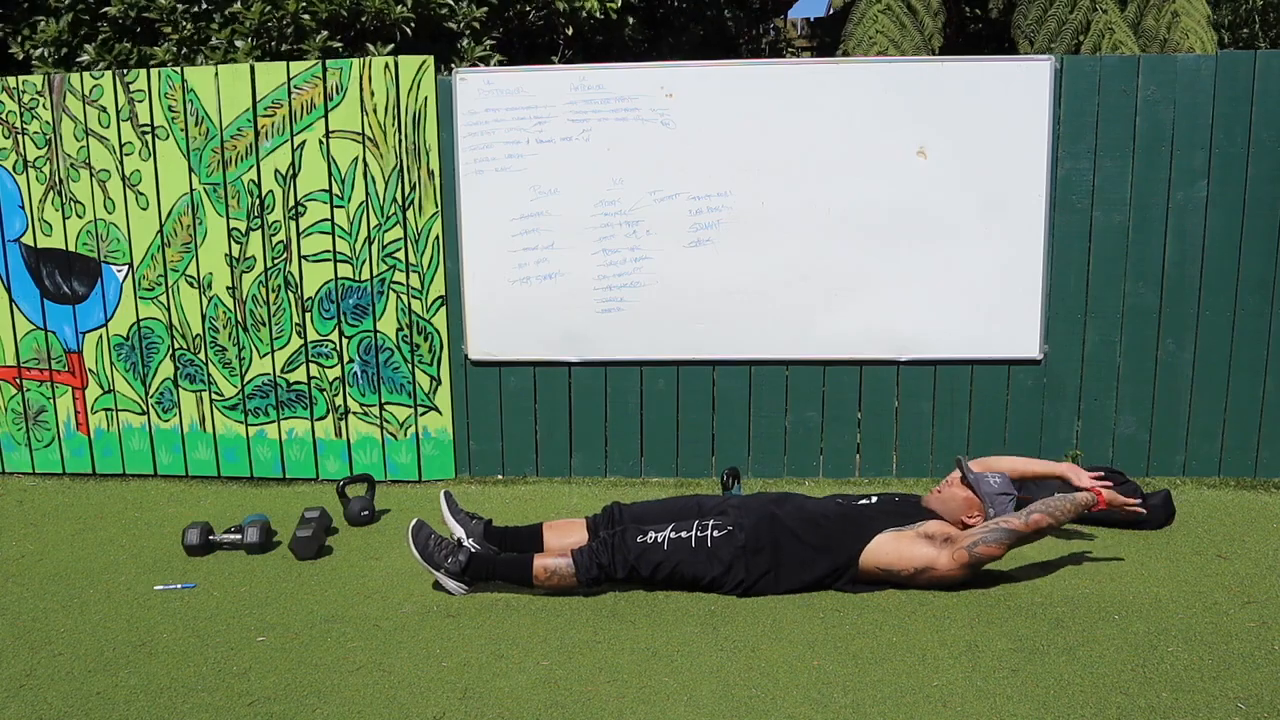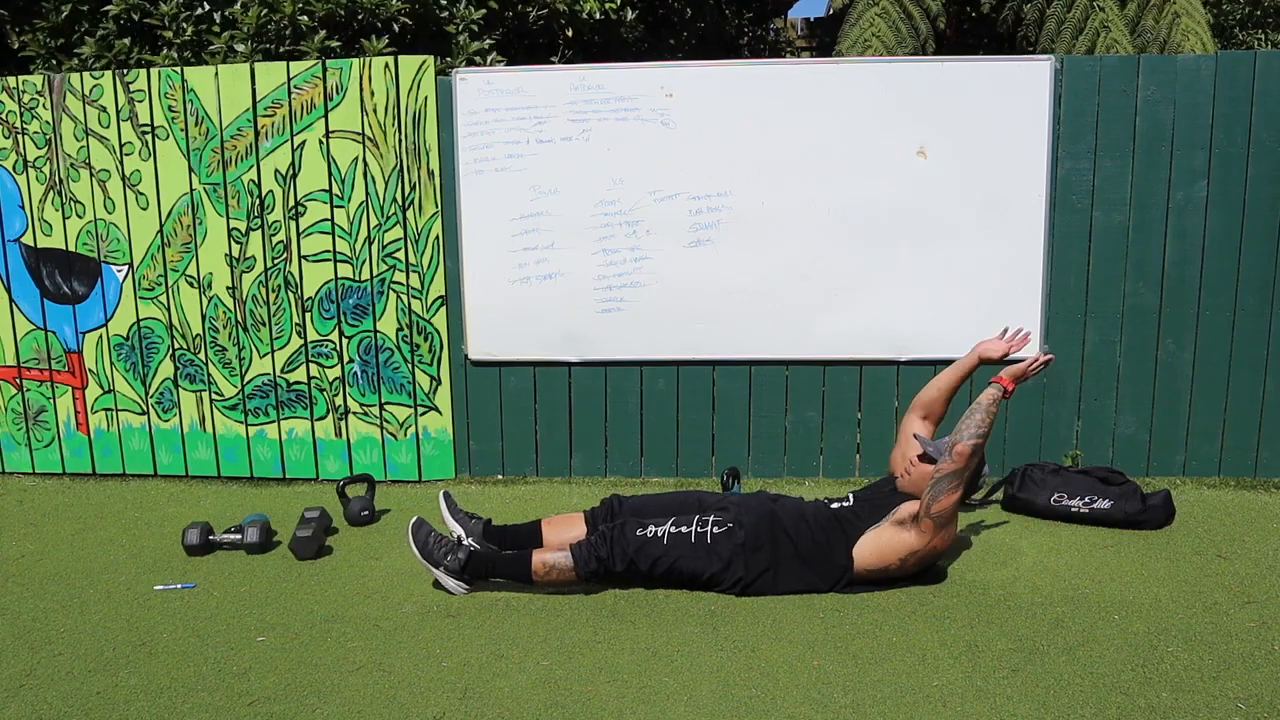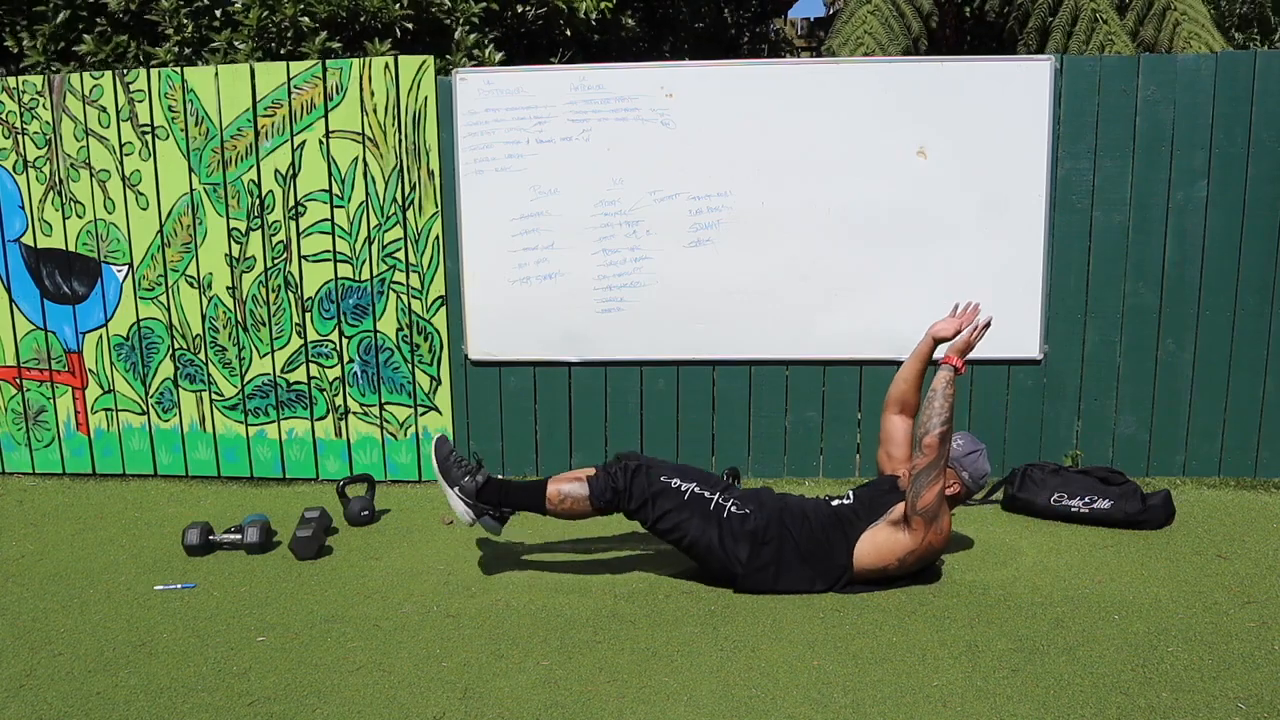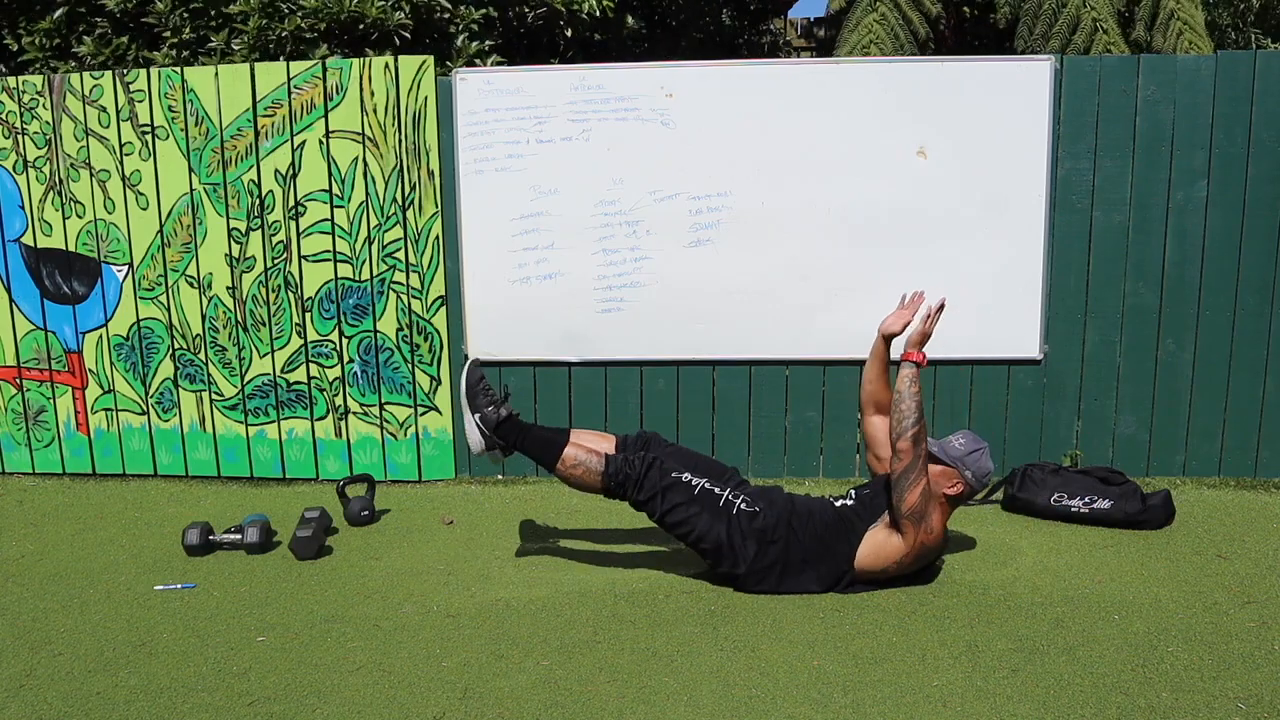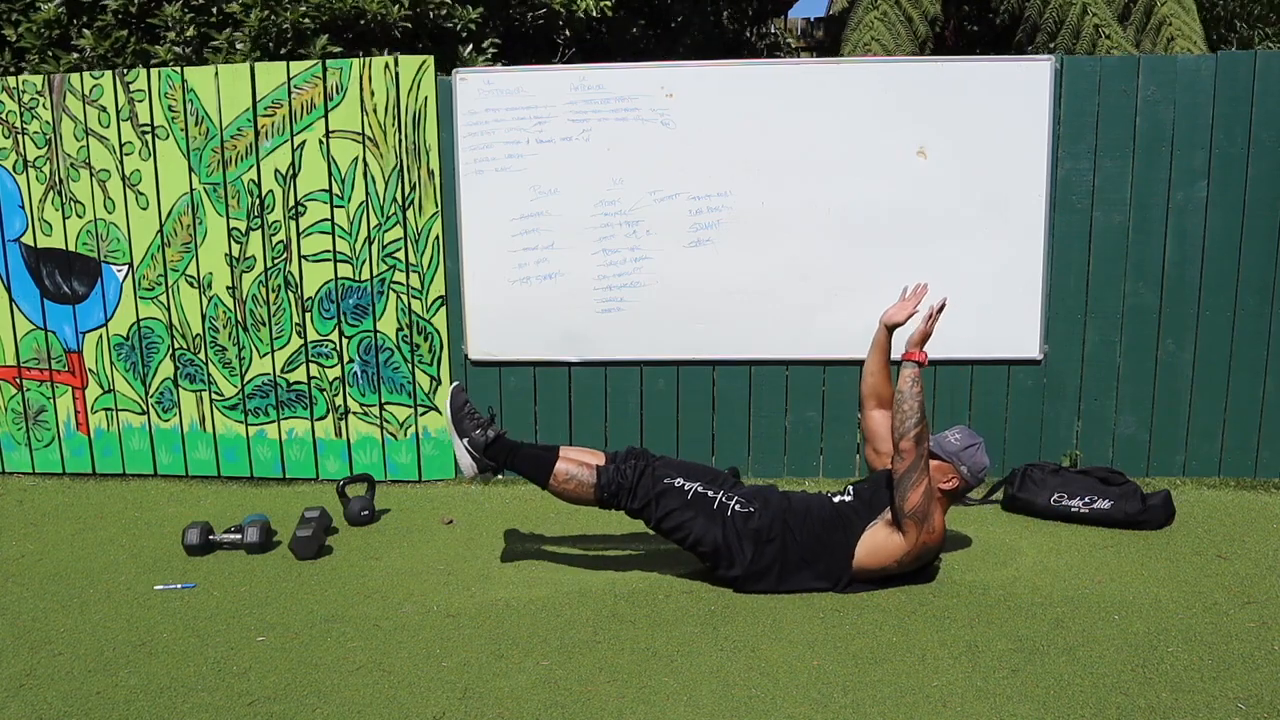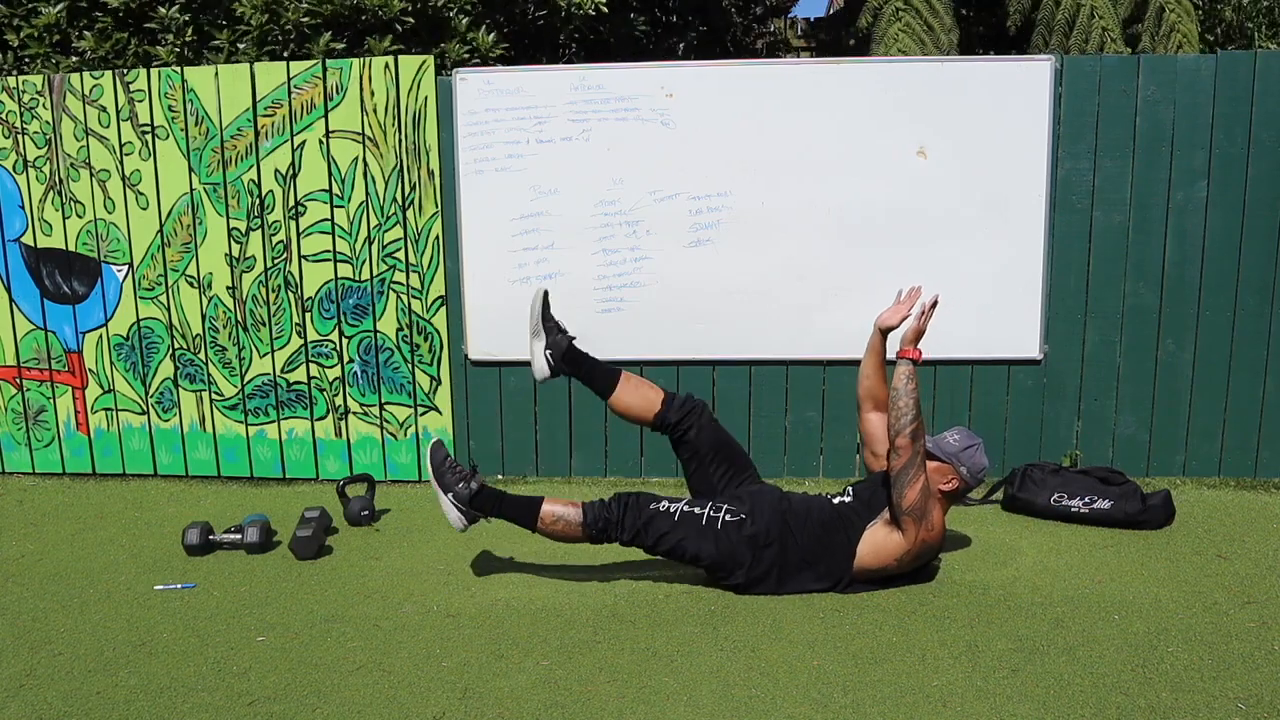
dt=0.5s
person 1, frame 1
left shoulder: (944, 549)
right shoulder: (923, 512)
left elbow: (1011, 526)
right elbow: (987, 463)
left wrist: (1082, 497)
right wrist: (1066, 468)
left hip: (753, 554)
right hip: (756, 516)
left knee: (615, 553)
right knee: (620, 521)
left ankle: (475, 568)
right ankle: (490, 539)
person 1, frame 2
left shoulder: (930, 529)
right shoulder: (907, 495)
left elbow: (961, 458)
right elbow: (920, 414)
left wrist: (1000, 387)
right wrist: (977, 355)
left hip: (754, 556)
right hip: (757, 515)
left knee: (613, 551)
right knee: (615, 516)
left ankle: (470, 565)
right ankle: (489, 538)
person 1, frame 3
left shoulder: (926, 531)
right shoulder: (901, 488)
left elbow: (928, 448)
right elbow: (898, 411)
left wrist: (951, 363)
right wrist: (930, 341)
left hip: (759, 551)
right hip: (762, 516)
left knee: (632, 480)
right knee: (629, 472)
left ankle: (492, 494)
right ankle: (498, 501)
person 1, frame 4
left shoulder: (923, 531)
right shoulder: (900, 490)
left elbow: (906, 447)
right elbow: (874, 415)
left wrist: (912, 356)
right wrist: (882, 339)
left hip: (763, 549)
right hip: (767, 513)
left knee: (638, 472)
right knee: (645, 449)
left ankle: (504, 428)
right ankle: (510, 428)
person 1, frame 5
left shoulder: (923, 531)
right shoulder: (898, 484)
left elbow: (908, 446)
right elbow: (877, 411)
left wrist: (914, 355)
right wrist: (885, 329)
left hip: (759, 547)
right hip: (759, 508)
left knee: (632, 482)
right knee: (634, 464)
left ankle: (496, 450)
right ankle: (499, 447)
person 1, frame 6
left shoulder: (922, 532)
right shoulder: (901, 492)
left elbow: (905, 447)
right elbow: (871, 412)
left wrist: (910, 355)
right wrist: (881, 333)
left hip: (764, 552)
right hip: (762, 509)
left knee: (627, 514)
right knee: (682, 416)
left ankle: (480, 499)
right ankle: (565, 357)
